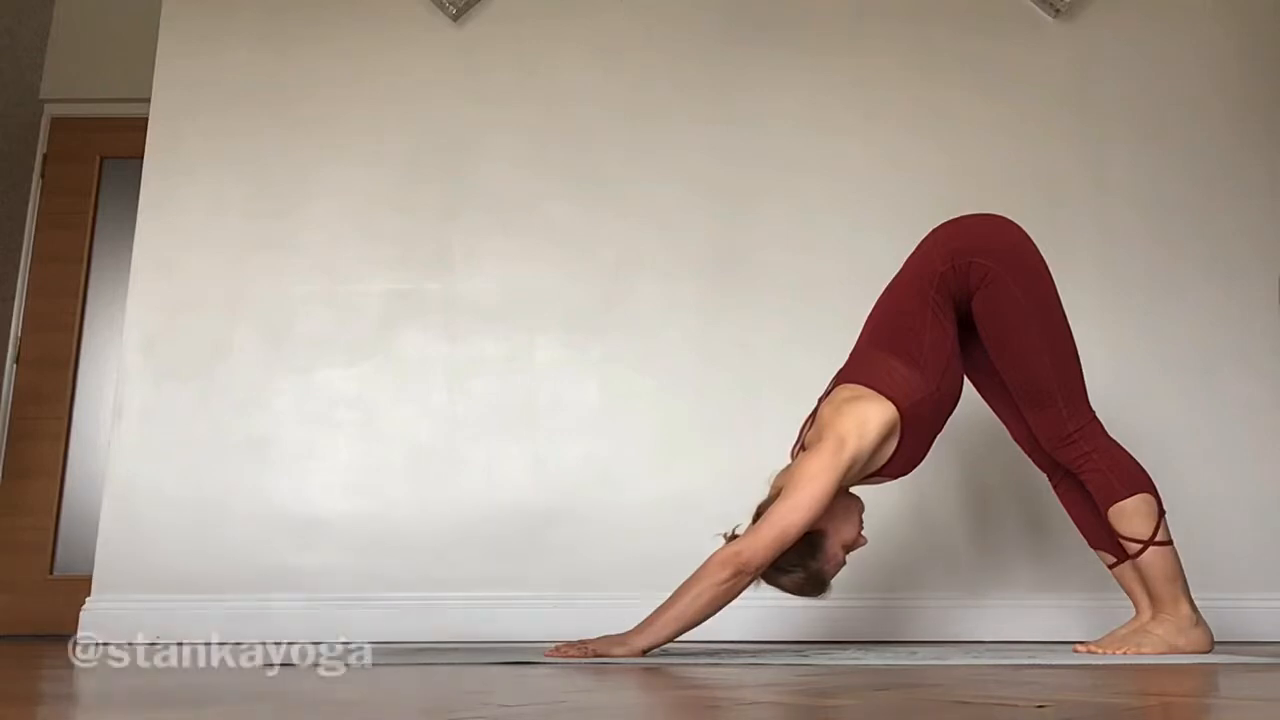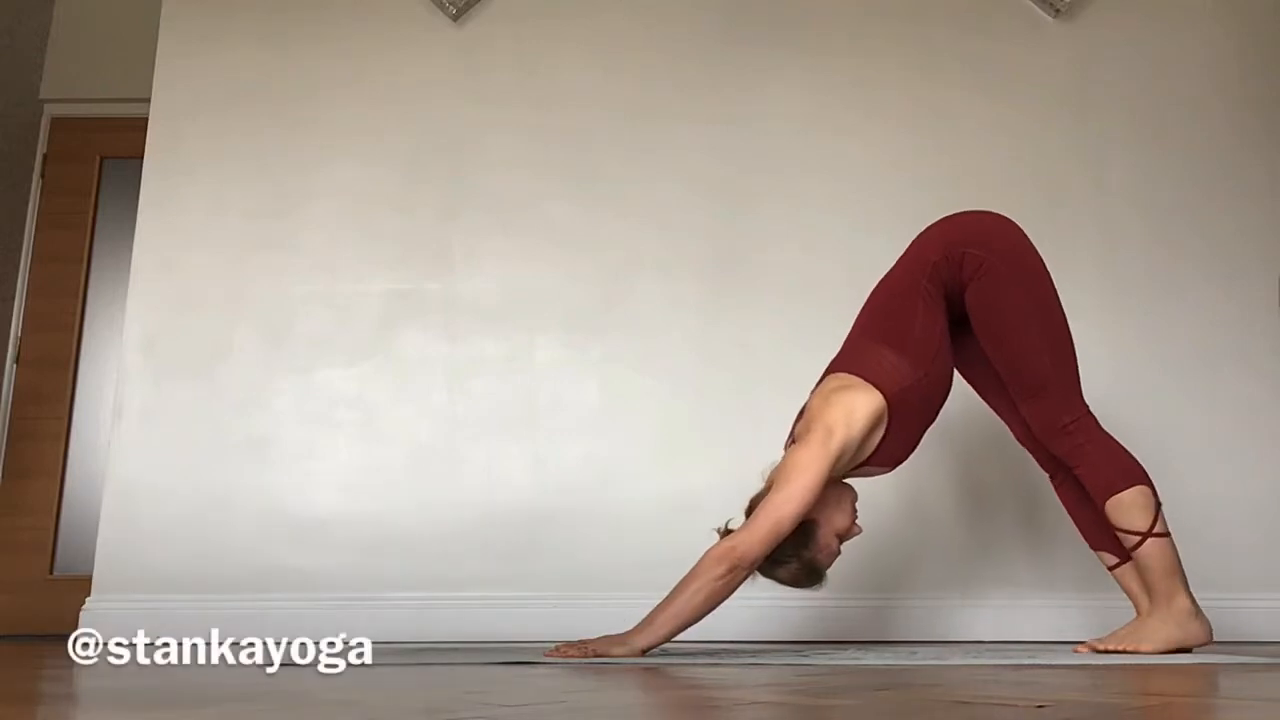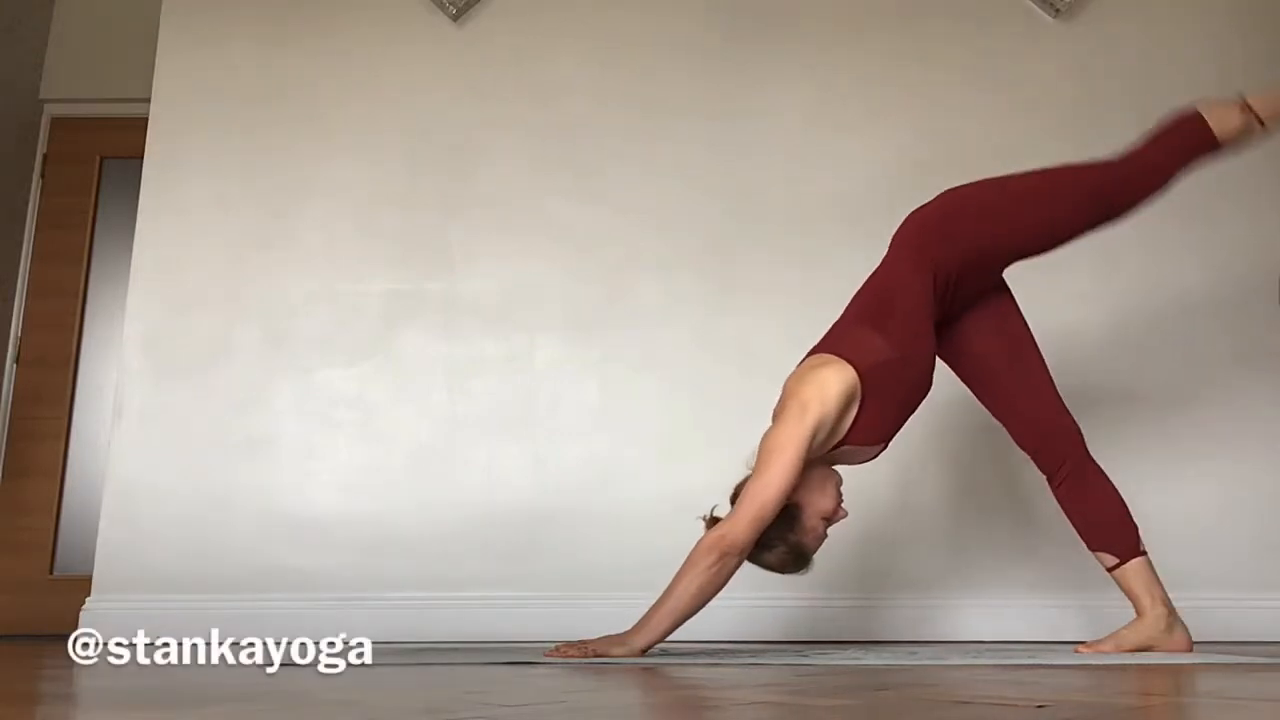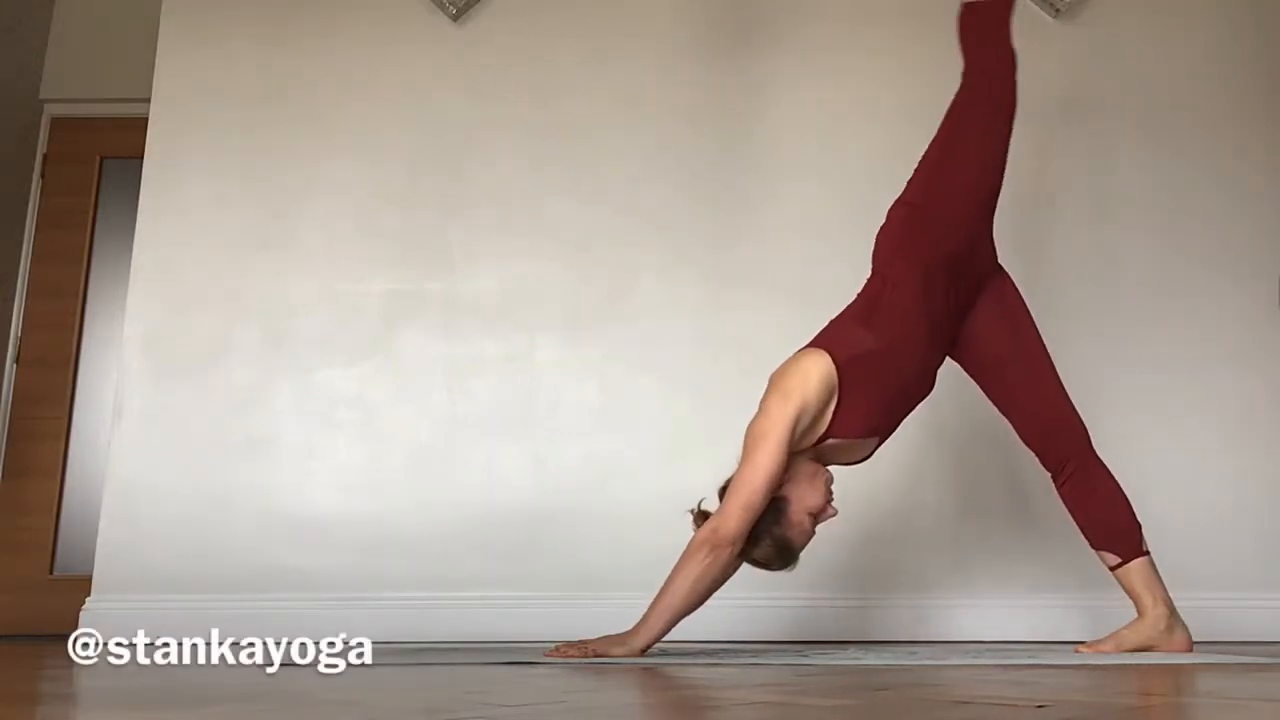
dt=0.7s
person 1, frame 1
left shoulder: (835, 455)
right shoulder: (819, 465)
left elbow: (740, 560)
right elbow: (741, 562)
left wrist: (634, 640)
right wrist: (636, 638)
left hip: (977, 260)
right hip: (960, 291)
left knee: (1071, 436)
right knee: (1054, 452)
left ankle: (1180, 616)
right ankle: (1151, 613)
person 1, frame 2
left shoulder: (823, 447)
right shoulder: (811, 461)
left elbow: (733, 556)
right elbow: (737, 557)
left wrist: (635, 639)
right wrist: (635, 639)
left hip: (972, 254)
right hip: (955, 288)
left knee: (1063, 424)
right knee: (1051, 445)
left ankle: (1176, 606)
right ankle: (1152, 611)
person 1, frame 3
left shoulder: (801, 432)
left elbow: (722, 550)
right elbow: (727, 548)
left wrist: (638, 637)
right wrist: (642, 634)
left hip: (942, 256)
right hip: (948, 301)
left knee: (1118, 185)
right knee: (1058, 452)
right ankle: (1158, 619)
person 1, frame 4
left shoulder: (789, 408)
left elbow: (720, 538)
right elbow: (724, 543)
left wrist: (636, 638)
left hip: (936, 257)
right hip: (942, 287)
right knee: (1062, 446)
